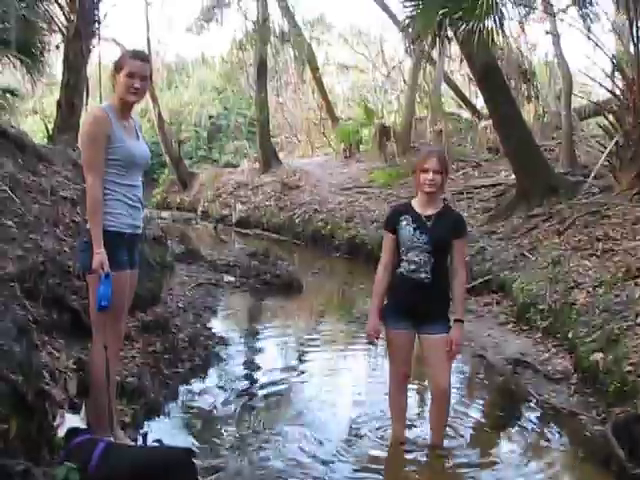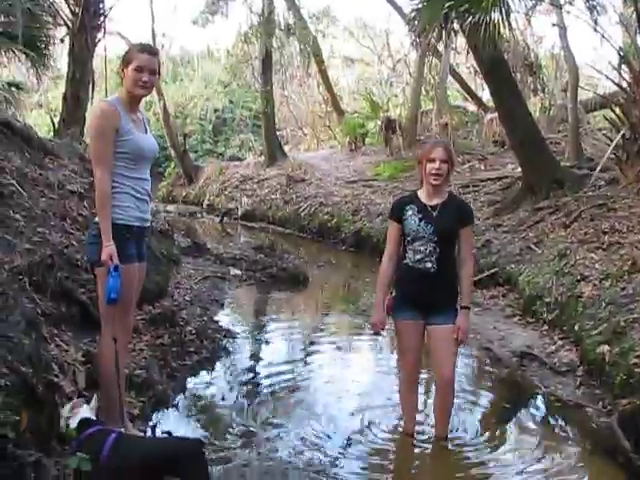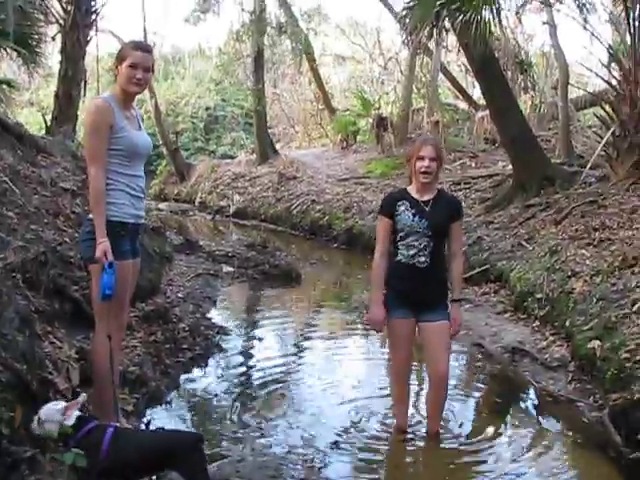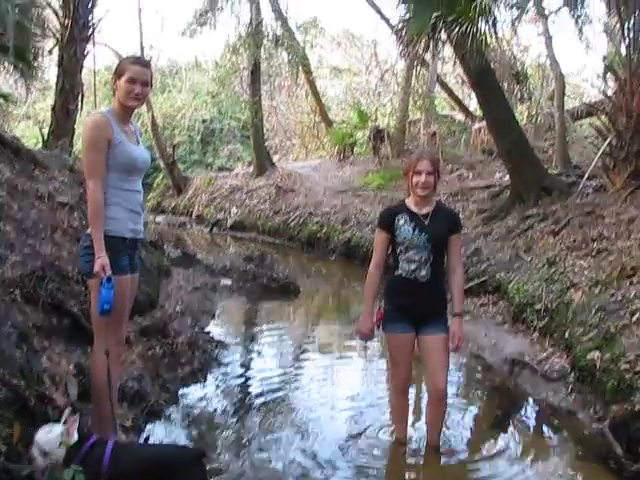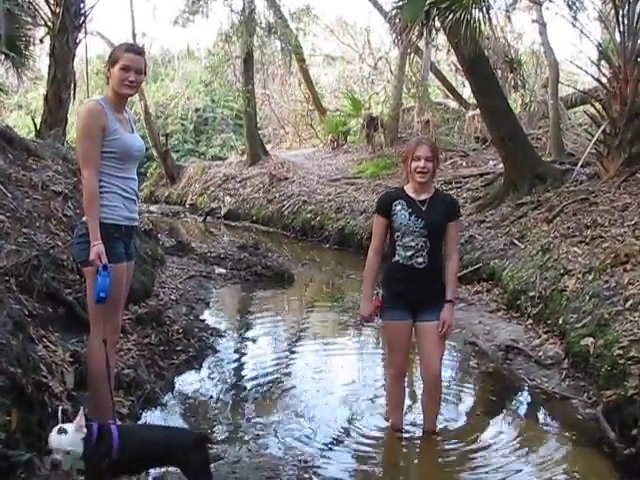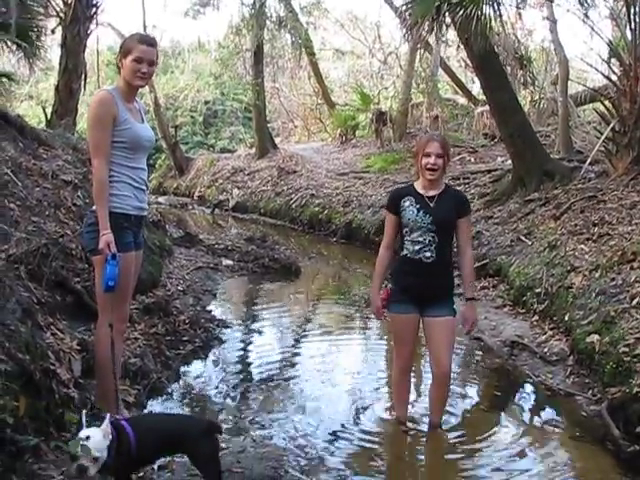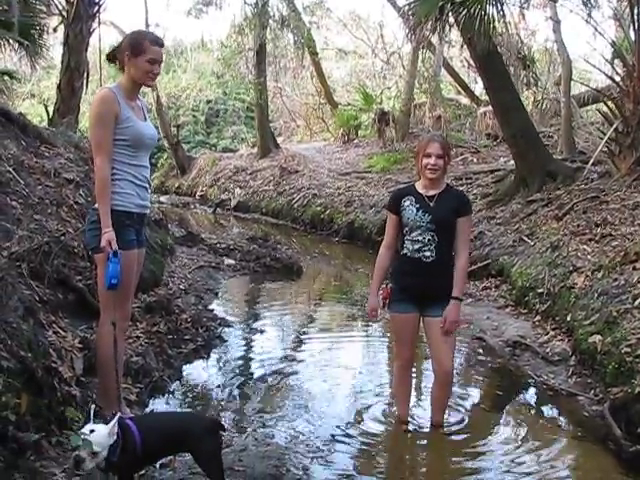
dt=0.4s
person 1, frame 1
left shoulder: (133, 123)
right shoulder: (99, 118)
right elbow: (93, 184)
left wrist: (131, 236)
right wrist: (98, 247)
left hip: (130, 236)
right hip: (108, 236)
left knee: (116, 337)
right knee: (105, 338)
left ankle: (110, 425)
right ankle: (102, 432)
person 1, frame 2
left shoulder: (142, 117)
right shoulder: (107, 111)
right elbow: (102, 176)
left wrist: (140, 227)
right wrist: (107, 239)
left hip: (138, 229)
right hip: (116, 229)
left knee: (125, 329)
right knee: (114, 330)
left ankle: (120, 418)
right ankle: (112, 423)
person 1, frame 3
left shoulder: (135, 115)
right shoulder: (102, 108)
right elbow: (96, 174)
left wrist: (132, 227)
right wrist: (101, 236)
left hip: (132, 226)
right hip: (110, 226)
left knee: (119, 326)
right knee: (107, 327)
left ankle: (113, 414)
right ankle: (106, 420)
person 1, frame 4
left shoulder: (134, 129)
right shoulder: (100, 123)
right elbow: (94, 188)
left wrist: (131, 241)
right wrist: (100, 250)
left hip: (131, 241)
right hip: (109, 241)
left knee: (117, 342)
right knee: (106, 342)
left ankle: (110, 430)
right ankle: (105, 436)
person 1, frame 5
left shoulder: (128, 117)
right shoulder: (94, 111)
right elbow: (89, 178)
left wrist: (122, 234)
right wrist: (96, 239)
left hip: (125, 230)
right hip: (104, 230)
left knee: (113, 330)
right knee: (103, 331)
left ankle: (106, 417)
right ankle: (102, 424)
person 1, frame 6
left shoulder: (138, 107)
right shoulder: (106, 101)
right elbow: (99, 166)
left wrist: (133, 221)
right wrist: (105, 228)
left hip: (134, 219)
right hip: (113, 219)
left knee: (121, 319)
right knee: (110, 319)
left ankle: (114, 406)
right ankle: (109, 413)
person 1, frame 7
left shoulder: (141, 104)
right shoulder: (108, 99)
right elbow: (102, 164)
left wrist: (137, 218)
right wrist: (106, 225)
left hip: (137, 217)
right hip: (116, 216)
left knee: (123, 317)
right knee: (112, 317)
left ankle: (115, 403)
right ankle: (110, 411)
person 2, frame 1
left shoulder: (453, 221)
right shoulder: (398, 215)
left elbow: (458, 273)
right elbow: (385, 266)
left wrist: (458, 321)
right wrist: (374, 313)
left hip: (435, 312)
right hip: (398, 308)
left knee: (441, 386)
right knee: (399, 378)
left ankle: (435, 447)
right ankle: (398, 440)
person 2, frame 2
left shoulder: (460, 210)
right shoulder: (403, 206)
left elbow: (466, 262)
right elbow: (390, 257)
left wrist: (464, 310)
right wrist: (379, 304)
left hip: (443, 303)
right hip: (407, 300)
left knee: (445, 378)
right knee: (409, 372)
left ankle: (440, 439)
right ankle: (408, 433)
person 2, frame 3
left shoulder: (450, 205)
right shoulder: (393, 201)
left elbow: (456, 256)
right elbow: (381, 253)
left wrist: (456, 302)
right wrist: (376, 301)
left hip: (435, 300)
right hip: (398, 296)
left knee: (440, 373)
right knee: (400, 369)
left ankle: (433, 434)
right ankle: (400, 430)
person 2, frame 4
left shoulder: (449, 218)
right shoulder: (392, 215)
left elbow: (455, 269)
right elbow: (377, 266)
left wrist: (458, 317)
right wrist: (367, 314)
left hip: (434, 313)
right hip: (398, 310)
left knee: (438, 388)
right knee: (400, 383)
left ankle: (433, 448)
right ankle: (400, 444)
person 2, frame 5
left shoulder: (447, 205)
right shoulder: (389, 201)
left elbow: (451, 256)
right elbow: (375, 251)
left wrist: (449, 304)
right wrist: (366, 297)
left hip: (432, 300)
right hip: (395, 297)
left knee: (433, 374)
right knee: (396, 370)
left ankle: (429, 433)
right ankle: (395, 430)
person 2, frame 6
left shoulder: (457, 201)
right shoulder: (399, 197)
left elbow: (465, 251)
right elbow: (386, 246)
left wrist: (470, 299)
right wrist: (376, 290)
left hip: (440, 295)
right hip: (403, 291)
left knee: (442, 369)
right knee: (402, 363)
left ankle: (434, 427)
right ankle: (401, 424)
person 2, frame 7
left shoulder: (458, 200)
right shoulder: (401, 197)
left elbow: (462, 253)
right elbow: (388, 247)
left wrist: (455, 300)
right wrist: (374, 291)
left hip: (440, 295)
right hip: (403, 291)
left knee: (444, 369)
right knee: (403, 361)
left ankle: (436, 426)
right ankle: (402, 423)
